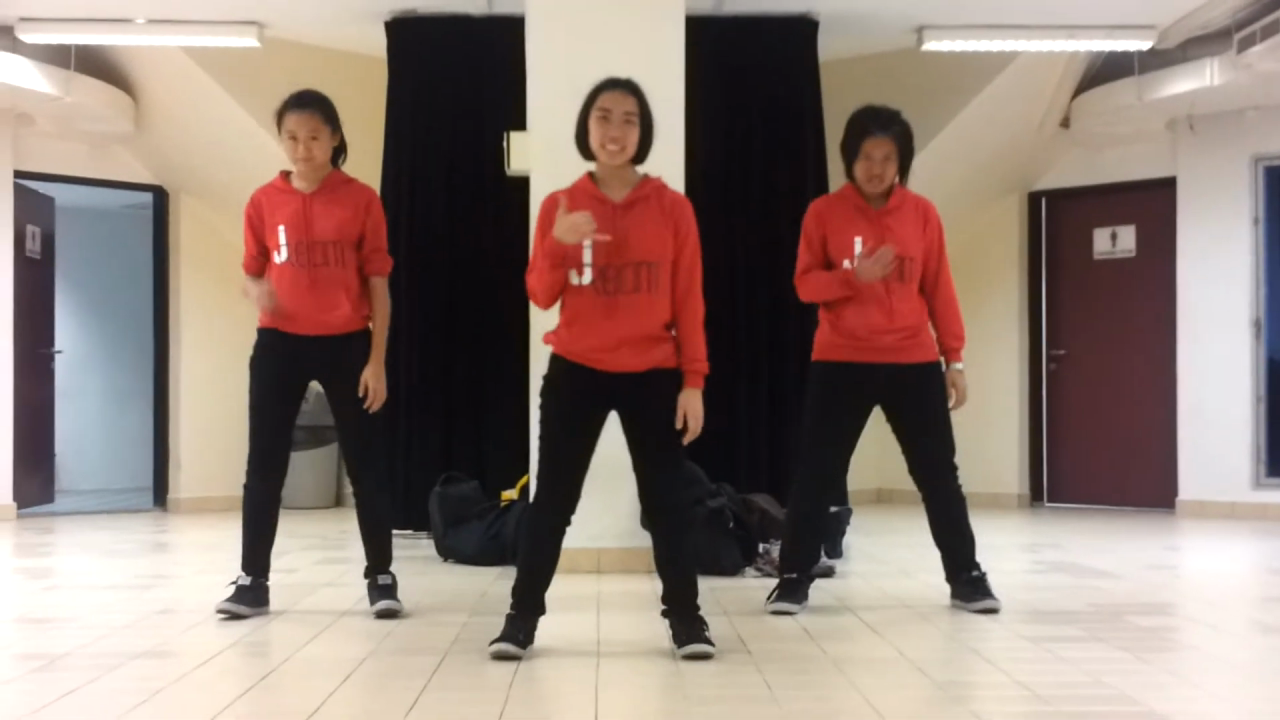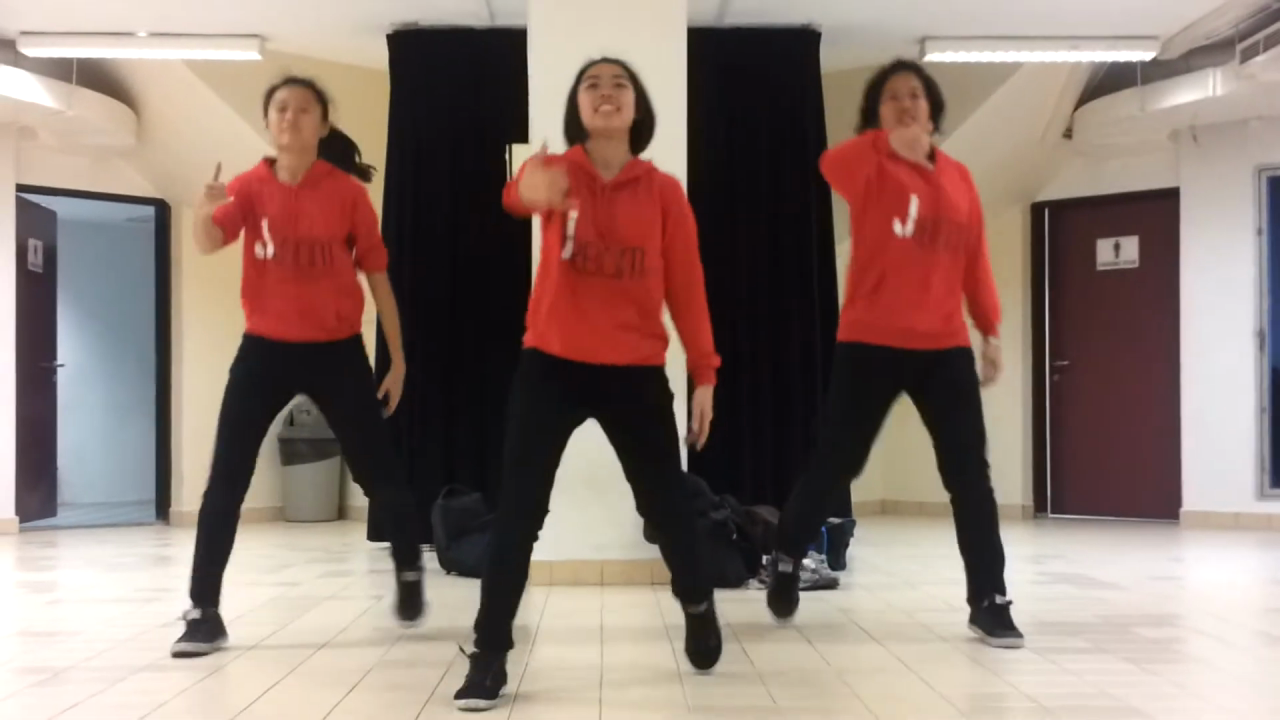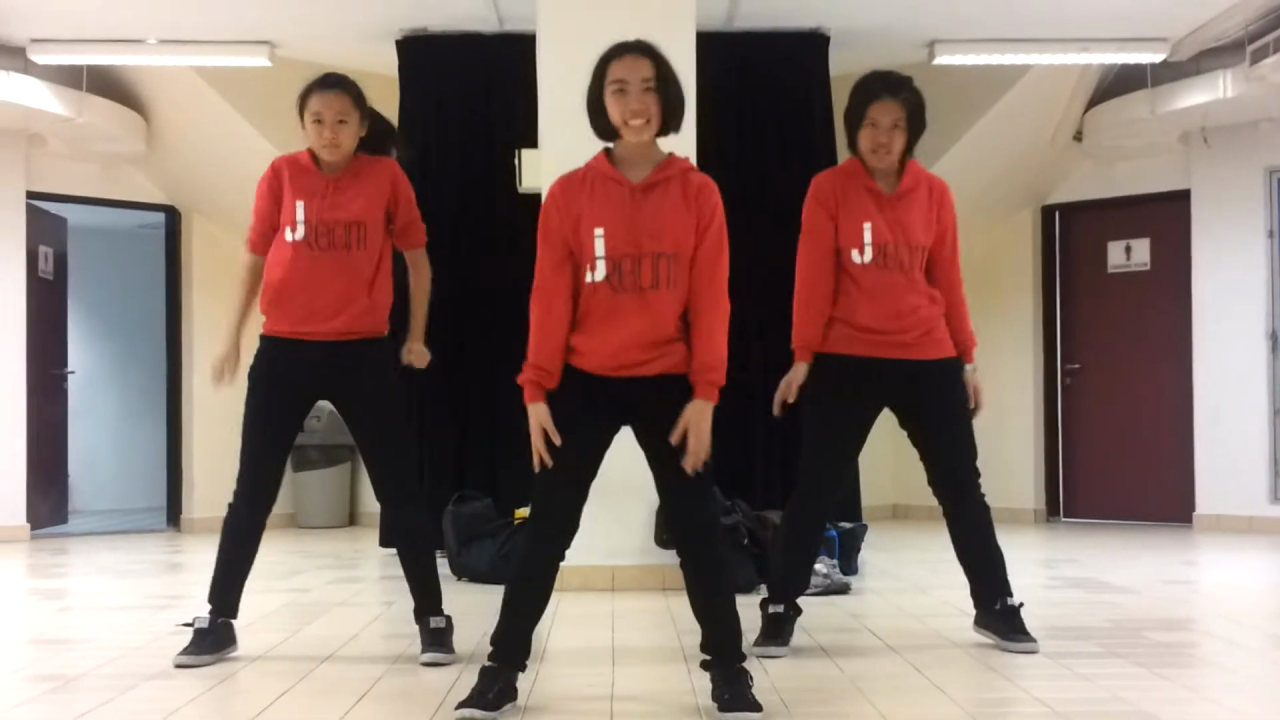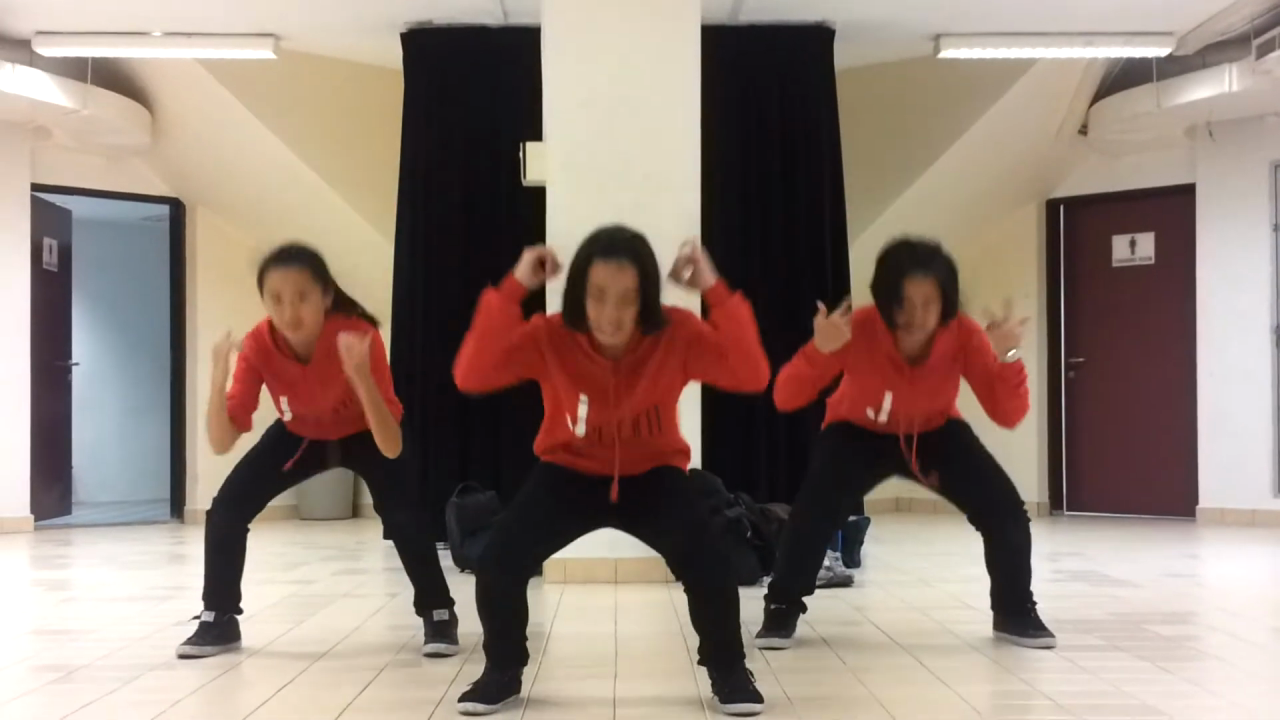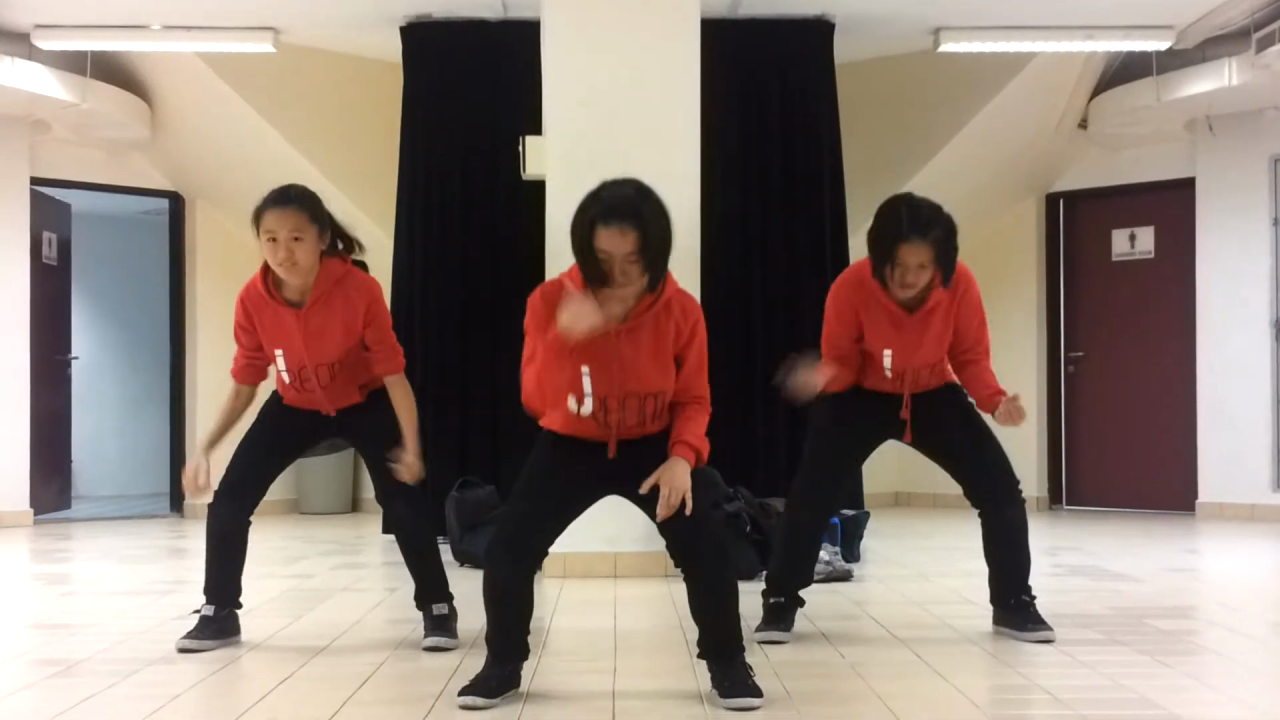
dt=0.5s
person 1, frame 1
left shoulder: (672, 208)
right shoulder: (560, 207)
left elbow: (689, 301)
right elbow: (542, 296)
left wrist: (693, 381)
right wrist: (559, 247)
left hip: (653, 376)
right hip: (575, 372)
left knee: (666, 499)
right knee: (553, 496)
left ankle: (684, 614)
right ankle: (523, 613)
person 1, frame 2
left shoulder: (665, 194)
right shoulder: (551, 172)
left elbow: (684, 286)
right elbow: (524, 190)
left wrist: (705, 372)
right wrist: (532, 190)
left hip: (635, 371)
right hip: (550, 367)
left knee: (666, 501)
right knee: (519, 509)
left ankle: (697, 606)
right ankle: (488, 656)
person 1, frame 3
left shoulder: (698, 192)
right shoulder: (570, 192)
left elbow: (711, 299)
right elbow: (550, 294)
left wrist: (705, 393)
right wrist: (535, 389)
left hip: (670, 384)
right hip: (584, 382)
left knee: (697, 528)
right knee: (548, 527)
person 1, frame 4
left shoulder: (679, 333)
right shoulder: (547, 337)
left elbow: (751, 378)
right elbow: (472, 378)
left wrist: (718, 294)
right wrist: (509, 291)
left hip: (652, 477)
right hip: (568, 477)
left knee: (707, 563)
right knee: (498, 564)
left ankle: (727, 669)
right ankle: (503, 670)
person 1, frame 5
left shoulder: (681, 310)
right shoulder: (551, 301)
left elbow: (693, 400)
right elbow: (536, 399)
left wrist: (683, 456)
right wrist: (564, 335)
left hip: (653, 446)
right hip: (572, 446)
left knee: (705, 546)
right knee: (507, 551)
left ankle: (727, 662)
right ankle: (503, 663)
person 2, frame 1
left shoulder: (361, 201)
right shoulder: (263, 202)
left elbow: (378, 285)
right elbow: (251, 276)
left wrist: (378, 360)
right wrist: (257, 292)
left hip: (346, 346)
right hip: (279, 345)
left knee: (364, 465)
right knee: (264, 466)
left ankle: (381, 577)
right ankle: (253, 580)
person 2, frame 2
left shoulder: (347, 193)
right shoulder: (248, 188)
left elbow: (376, 276)
right elbow: (206, 239)
left wrist: (397, 359)
right wrist: (203, 210)
left hip: (337, 353)
right hip: (264, 351)
left knee: (381, 474)
right knee: (225, 481)
left ankle: (409, 578)
right ankle: (204, 613)
person 2, frame 3
left shoulder: (386, 177)
right shoulder: (282, 174)
left elbow: (417, 253)
right elbow: (257, 255)
left wrist: (417, 334)
right wrist: (233, 337)
left hip: (363, 352)
right hip: (284, 351)
left knee: (399, 491)
right knee: (253, 492)
left ankle: (433, 620)
right ankle: (217, 621)
person 2, frame 4
left shoulder: (359, 338)
right shoulder: (258, 345)
left elbow: (391, 447)
right elbow: (222, 440)
left wrist: (359, 378)
right wrist: (217, 380)
left hip: (364, 436)
right hip: (298, 438)
left knee: (403, 515)
right knee: (225, 513)
left ankle: (438, 615)
right ankle: (219, 619)
person 2, frame 5
left shoulder: (359, 290)
right shoulder: (252, 300)
left elbow: (393, 374)
right elbow: (243, 387)
left wrist: (411, 445)
right wrist: (203, 449)
left hip: (366, 404)
right hip: (293, 407)
left knee: (403, 502)
right knee: (229, 500)
left ankle: (437, 609)
right ankle: (219, 612)
person 3, frame 1
left shoulder: (922, 214)
right shoulder: (824, 213)
left elbow: (938, 288)
right elbow: (805, 281)
left wrist: (954, 356)
right wrist: (852, 276)
left hip: (914, 362)
right hip: (840, 363)
left knee: (937, 472)
right knee: (816, 472)
left ankle: (966, 575)
right ankle: (793, 576)
person 3, frame 2
left shoulder: (956, 176)
right shoulder: (870, 167)
left elbow: (974, 259)
right elbow: (833, 166)
left wrist: (990, 332)
right wrist: (890, 142)
left hip: (945, 347)
right hip: (870, 344)
left knee: (969, 472)
right knee: (834, 460)
left ankle: (989, 602)
right ankle: (787, 565)
person 3, frame 3
left shoulder: (934, 193)
right shoulder: (828, 189)
left elbow: (948, 281)
right elbow: (813, 276)
left wrist: (967, 359)
right wrist: (802, 358)
left hip: (929, 360)
right hip: (845, 361)
left knee: (960, 485)
right knee: (815, 486)
left ankle: (996, 606)
right ankle: (779, 609)
person 3, frame 4
left shoulder: (966, 337)
right shoulder: (856, 332)
left elbow: (1010, 415)
right elbow: (785, 399)
left wrist: (1008, 358)
right wrist: (819, 351)
left hip: (936, 435)
right hip: (859, 436)
left knee: (1006, 513)
right knee: (814, 512)
left ankle: (1015, 612)
right ankle: (781, 608)
person 3, frame 5
left shoulder: (959, 283)
right shoulder: (851, 288)
left elbow: (972, 356)
right elbow: (841, 365)
left wrist: (995, 400)
right wrist: (823, 376)
left hip: (932, 394)
right hip: (861, 397)
left knee: (999, 488)
right knee: (813, 491)
left ankle: (1013, 602)
right ankle: (780, 600)
